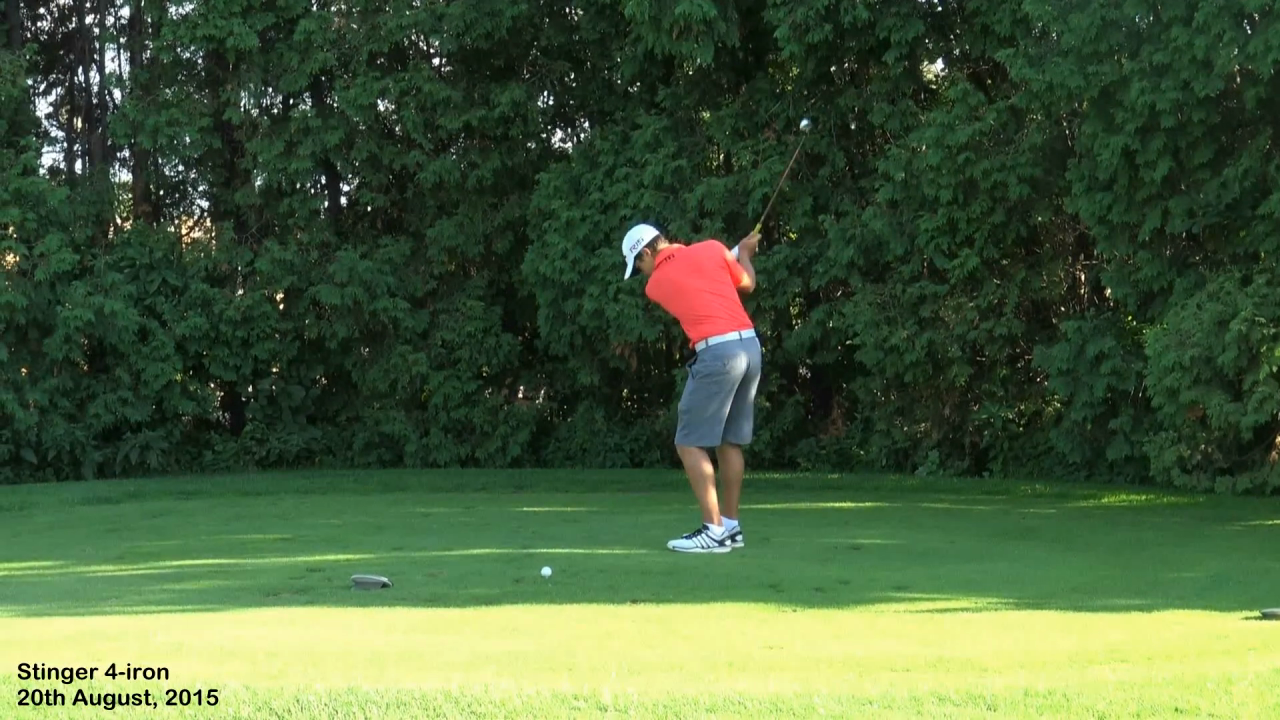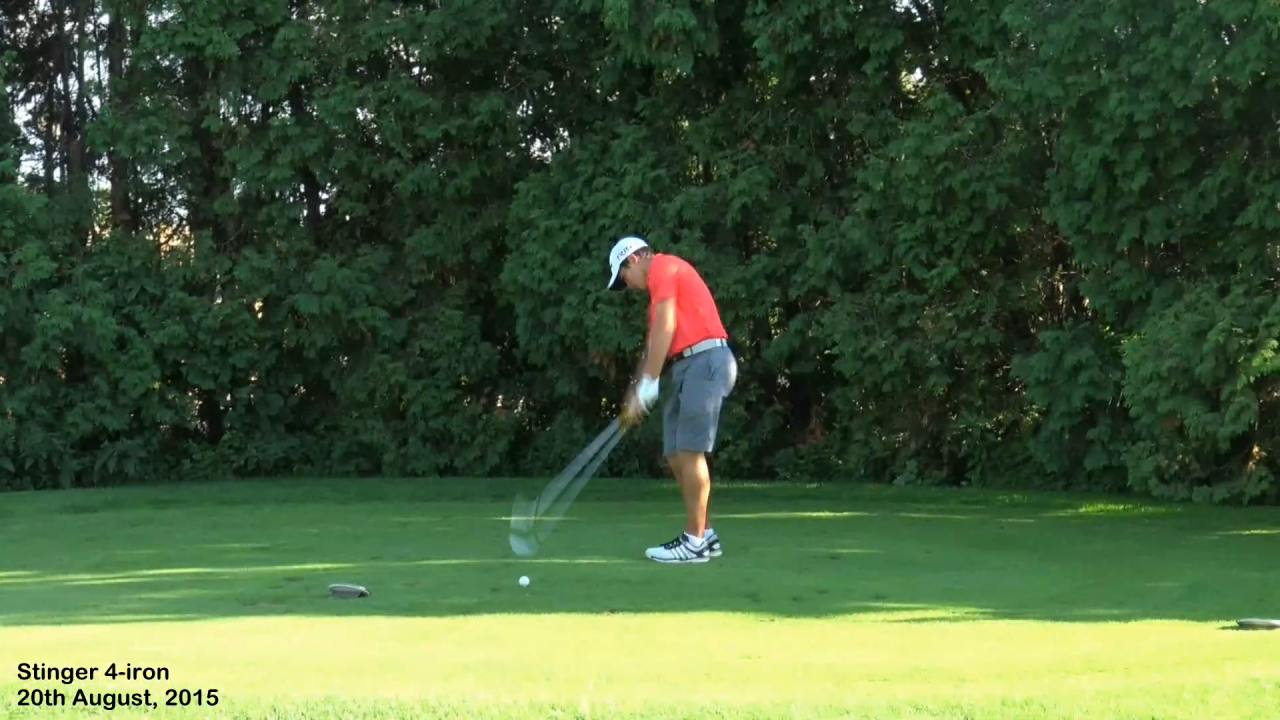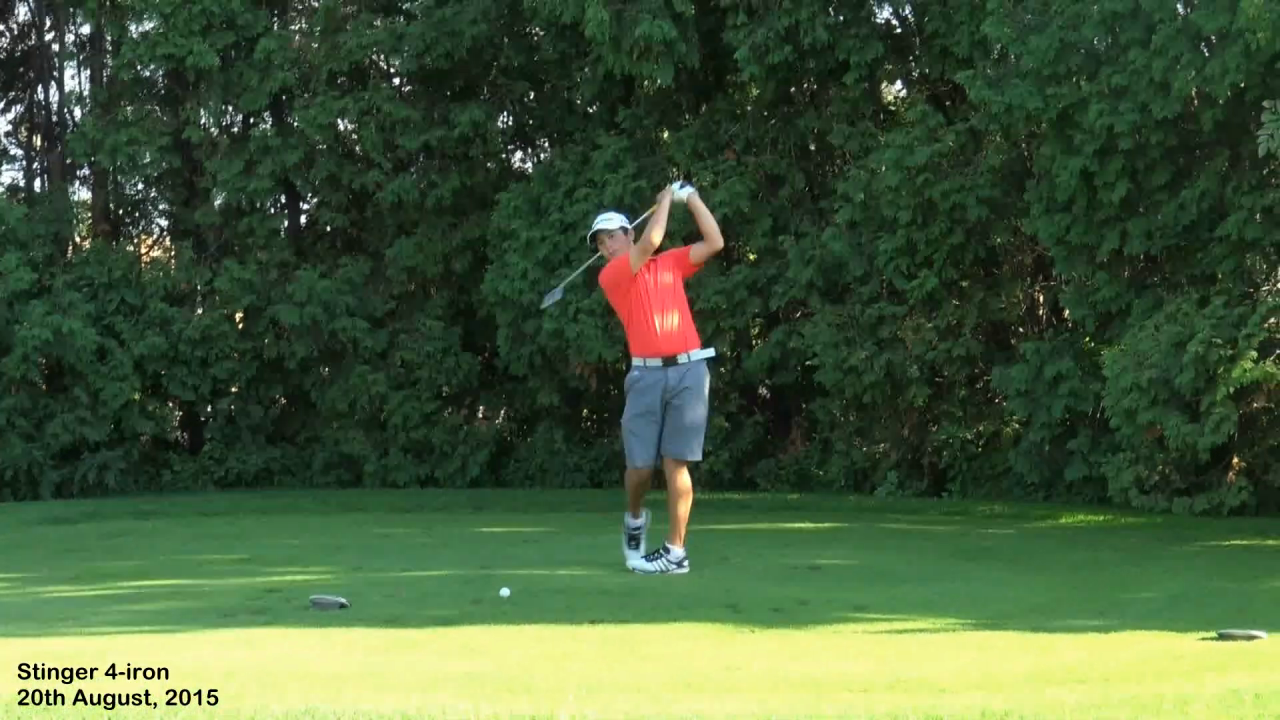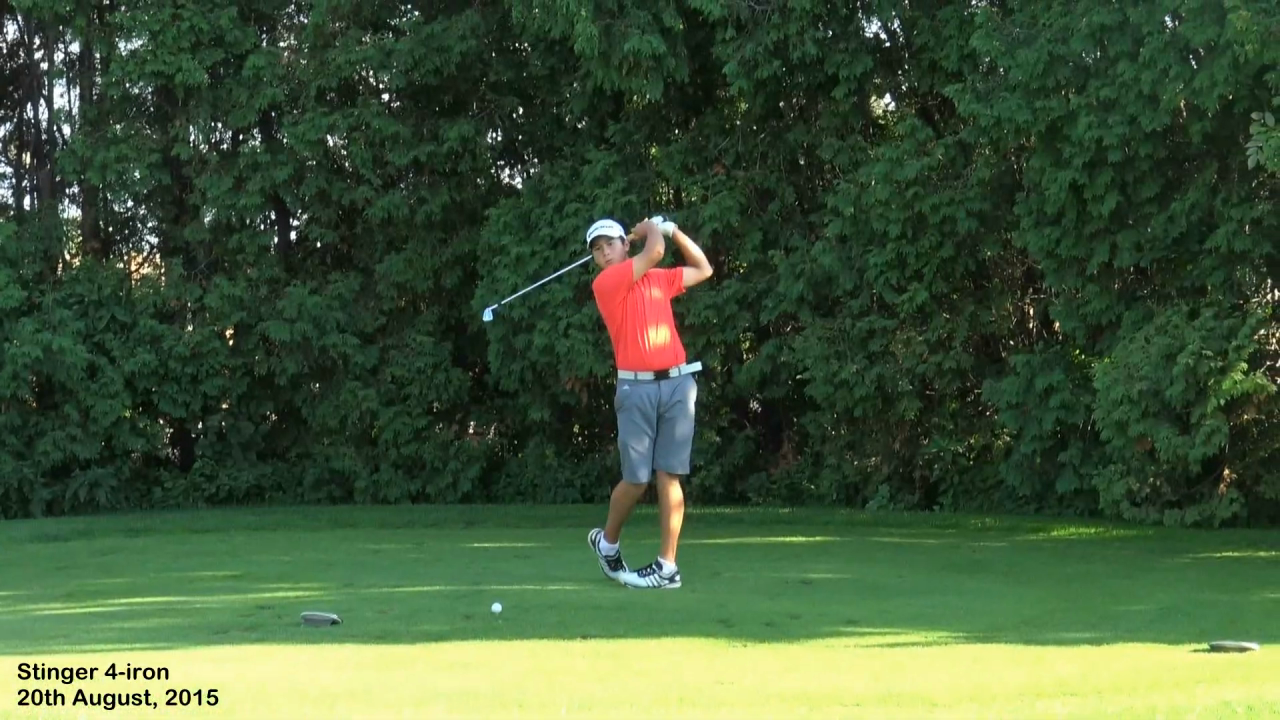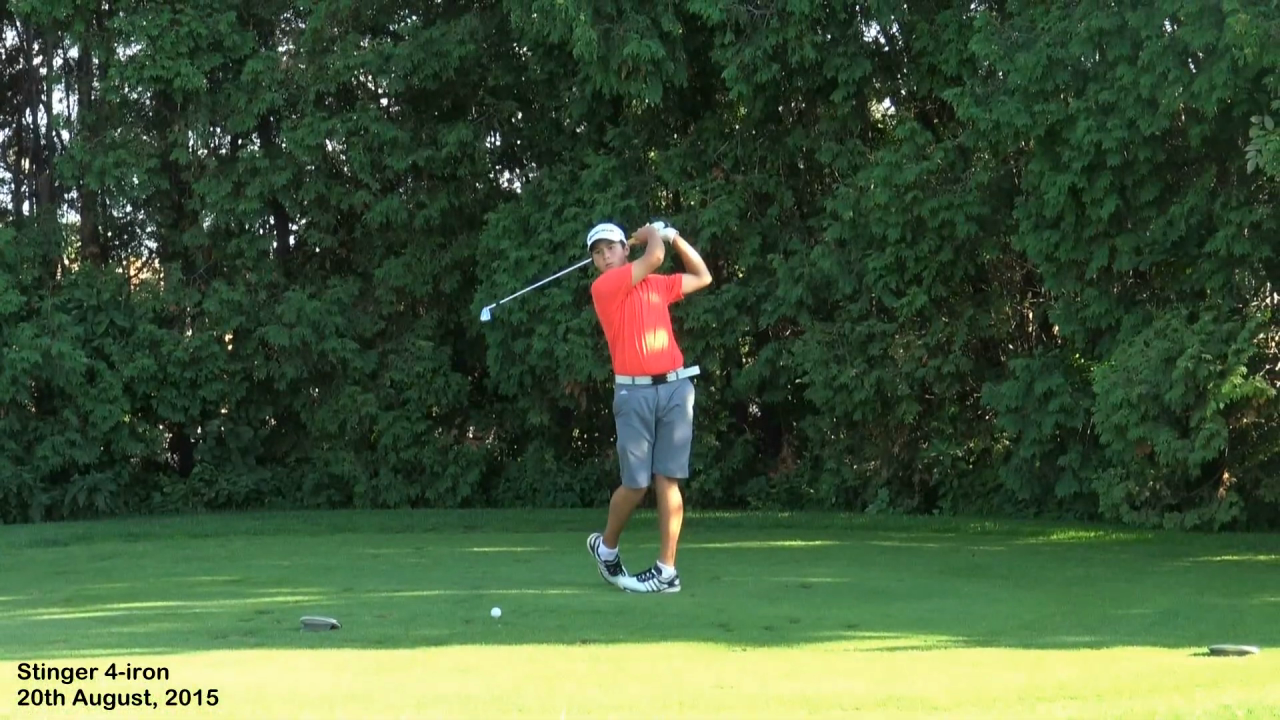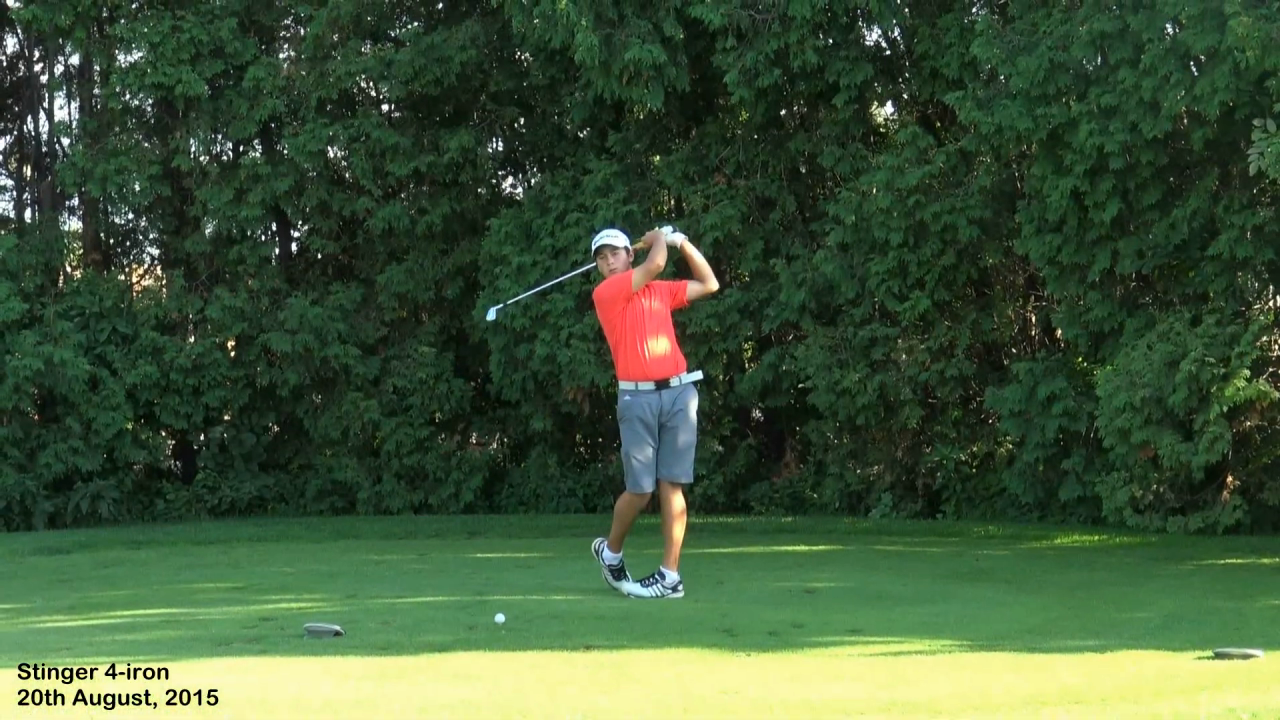
dt=0.4s
person 1, frame 1
left shoulder: (655, 286)
right shoulder: (711, 248)
right elbow: (747, 285)
left wrist: (739, 251)
right wrist: (743, 253)
left hip: (716, 355)
right hip: (749, 346)
left knee: (689, 444)
right knee: (729, 442)
left ankle: (715, 530)
right ankle: (730, 525)
person 1, frame 2
left shoulder: (662, 267)
right shoulder: (665, 278)
left elbow: (665, 328)
right elbow: (656, 345)
left wrist: (649, 382)
right wrist: (637, 390)
left hip: (706, 362)
right hip: (688, 366)
left knee: (689, 451)
right knee: (677, 453)
left ankle: (695, 541)
right ankle: (704, 534)
person 1, frame 3
left shoulder: (671, 261)
right shoulder: (610, 277)
left elbow: (715, 243)
right elbow: (651, 243)
left wrist: (691, 198)
right wrist: (665, 200)
left hip: (688, 369)
right hip: (647, 374)
left knee: (676, 461)
right knee: (641, 463)
left ankle: (675, 551)
right ankle: (635, 517)
person 1, frame 4
left shoulder: (659, 278)
right shoulder: (605, 283)
left elbow: (703, 269)
right elbow: (655, 252)
left wrist: (672, 229)
right wrist: (653, 230)
left hip: (677, 383)
right hip: (636, 388)
left knee: (668, 475)
right knee: (636, 478)
left ankle: (667, 565)
right ankle: (607, 541)
person 1, frame 5
left shoulder: (656, 284)
right shoulder: (603, 287)
left elbow: (702, 277)
right elbow: (654, 257)
left wrist: (673, 235)
right wrist: (654, 234)
left hip: (674, 387)
right hip: (634, 392)
left knee: (667, 479)
right knee: (636, 483)
left ankle: (666, 569)
right ankle: (606, 547)
person 1, frame 6
left shoulder: (661, 290)
right shoulder: (605, 293)
left elbow: (709, 285)
right elbow: (654, 265)
left wrist: (681, 241)
right wrist: (658, 238)
left hip: (678, 393)
right hip: (637, 398)
left knee: (670, 485)
right knee: (640, 489)
left ankle: (669, 574)
right ankle: (610, 551)
